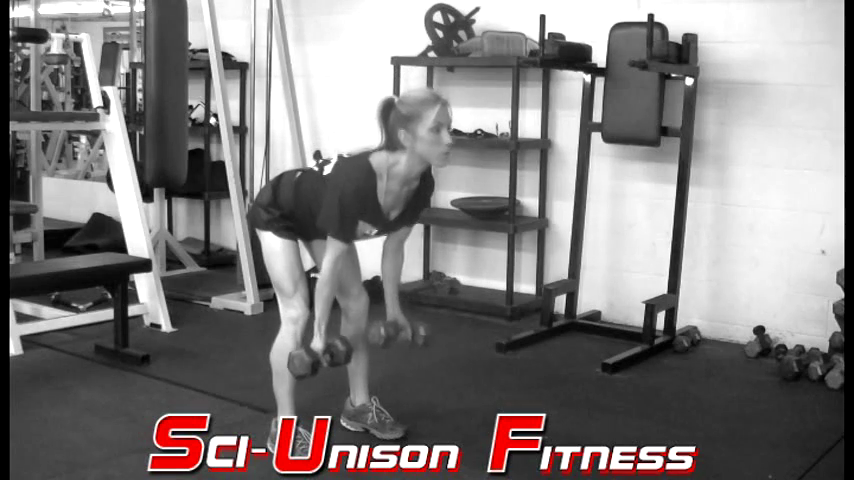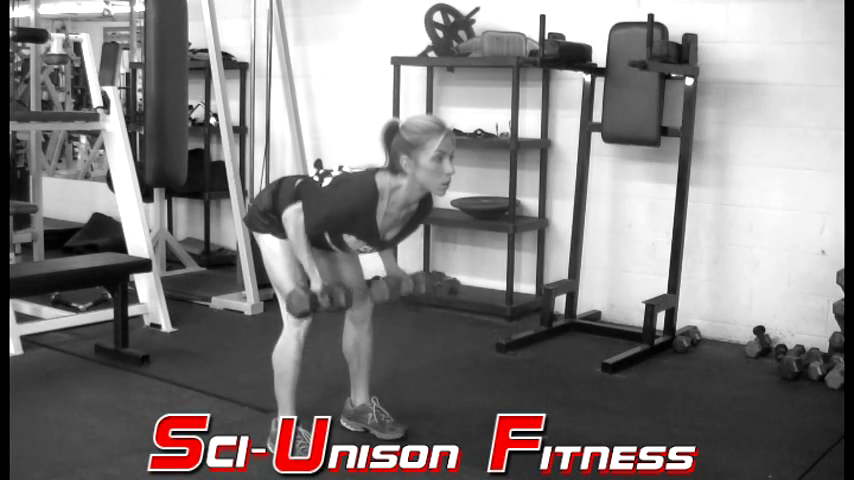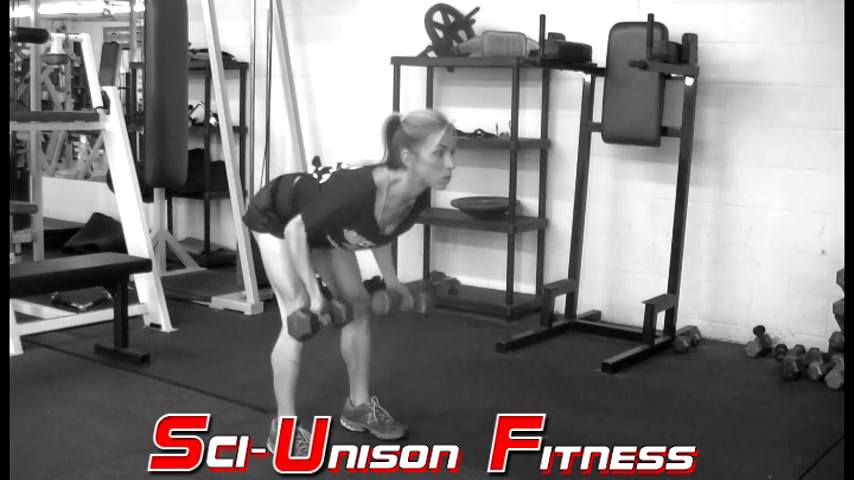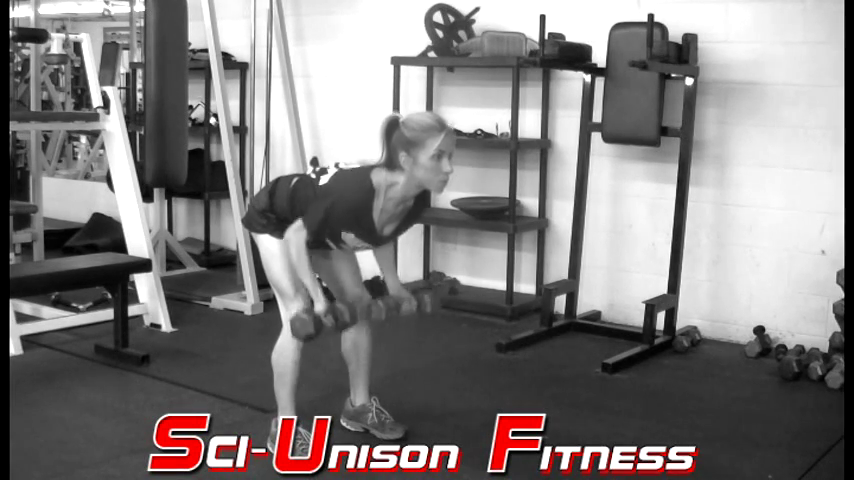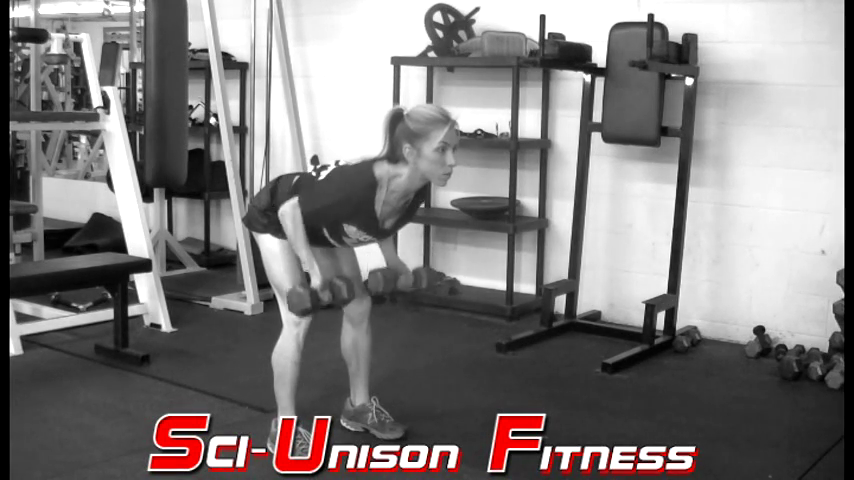
dt=1s
person 1, frame 1
left shoulder: (421, 183)
right shoulder: (356, 179)
left elbow: (394, 244)
right elbow: (334, 259)
left wrist: (393, 307)
right wrist: (320, 332)
left hip: (321, 218)
right hip: (279, 213)
left knee: (357, 303)
right knee: (296, 312)
left ankle: (359, 405)
right ankle: (283, 427)
person 1, frame 2
left shoulder: (420, 204)
right shoulder: (360, 195)
right elbow: (292, 216)
left wrist: (391, 267)
right wrist: (314, 280)
left hip: (321, 224)
right hip: (277, 217)
left knee: (362, 305)
right knee: (301, 316)
left ankle: (360, 406)
person 1, frame 3
left shoulder: (417, 198)
right shoulder: (358, 190)
left elbow: (378, 231)
right elbow: (295, 229)
left wrist: (391, 280)
right wrist: (314, 295)
left hip: (323, 226)
right hip: (276, 216)
left knee: (359, 307)
right knee: (298, 315)
left ankle: (359, 406)
person 1, frame 4
left shoulder: (416, 199)
right shoulder: (355, 193)
left elbow: (382, 239)
right elbow: (295, 238)
left wrist: (394, 287)
right wrist: (318, 298)
left hip: (321, 226)
right hip: (275, 219)
left knee: (359, 304)
right knee: (299, 313)
left ankle: (359, 405)
person 1, frame 5
left shoulder: (417, 190)
right shoulder: (359, 183)
right elbow: (289, 211)
left wrist: (392, 260)
right wrist: (314, 273)
left hip: (324, 224)
right hip: (276, 218)
left knee: (359, 306)
right knee: (298, 316)
left ankle: (360, 405)
